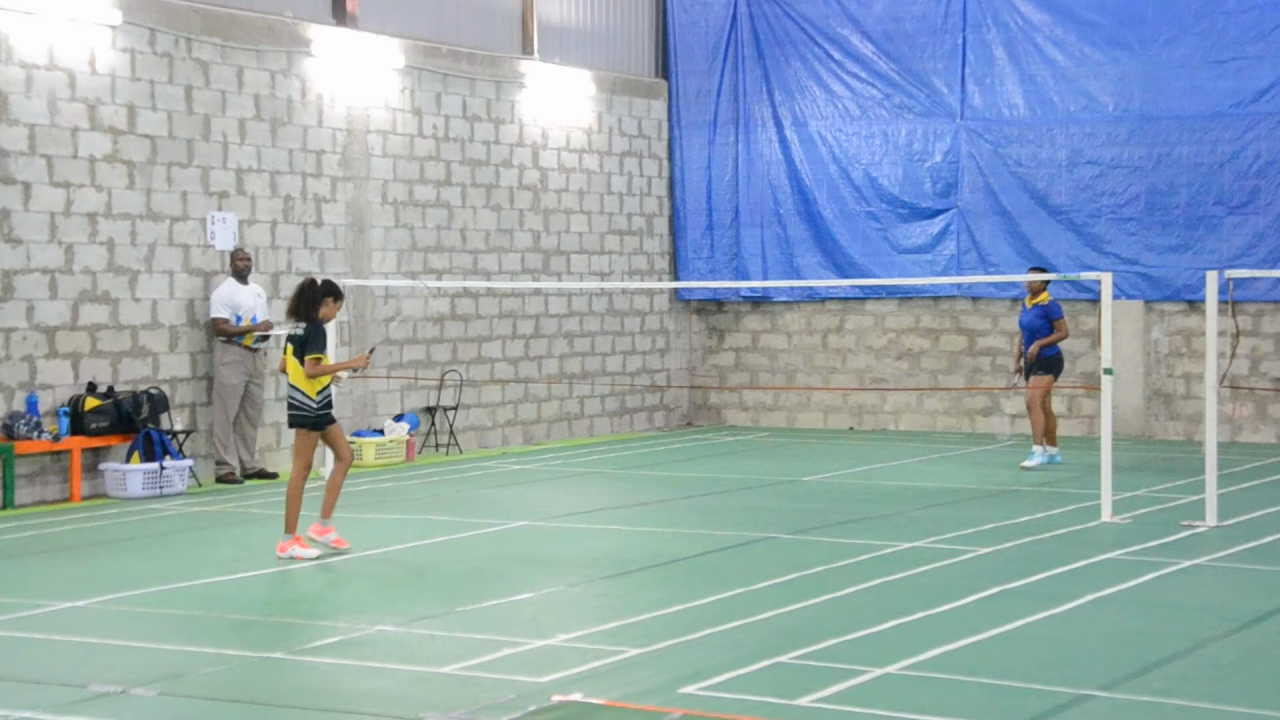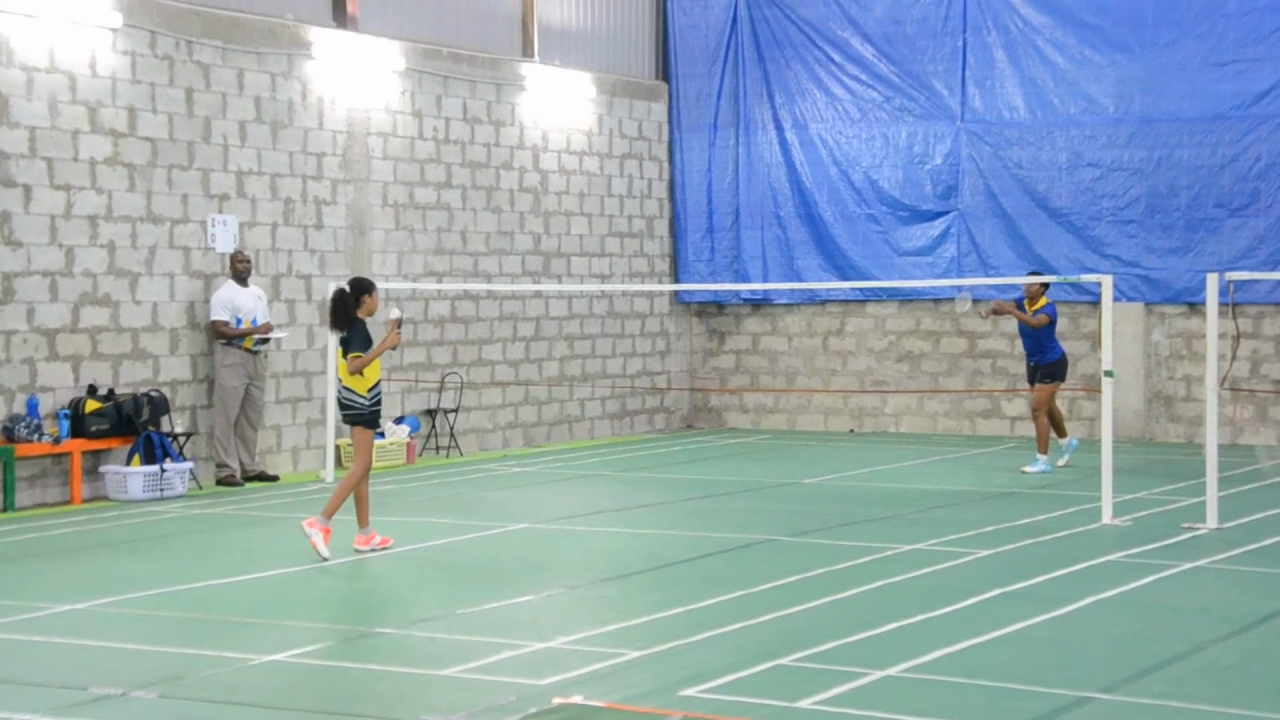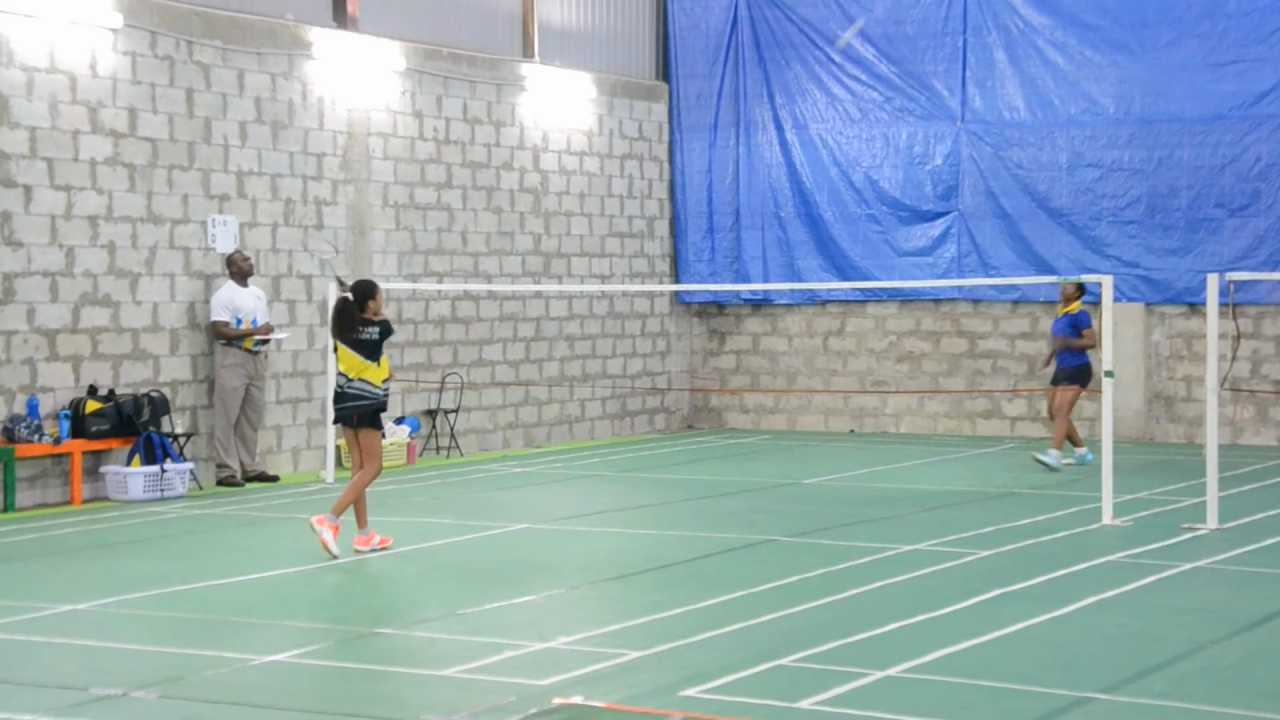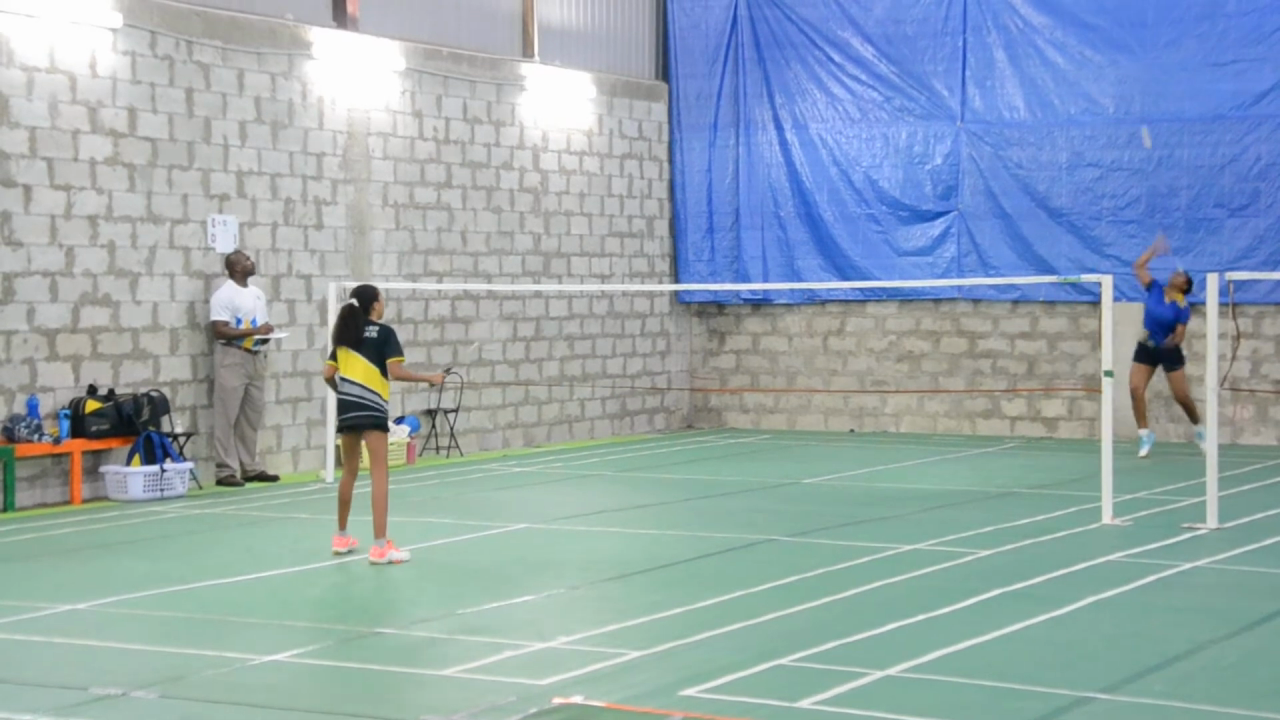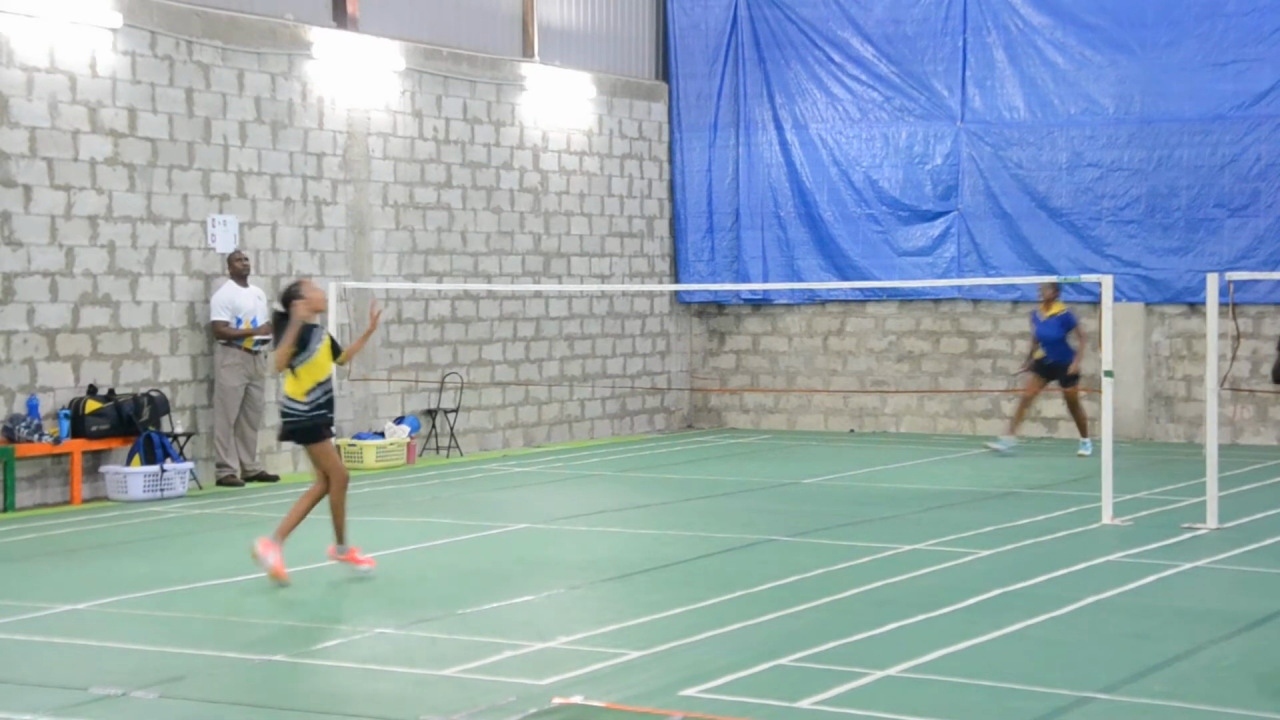
dt=1s
person 1, frame 1
left shoulder: (299, 327)
right shoulder: (316, 328)
left elbow: (283, 366)
right elbow: (310, 370)
right wrist: (348, 365)
left hip: (316, 406)
right hip: (310, 407)
left knee: (345, 456)
right knee: (302, 470)
left ankle: (322, 524)
right ankle: (288, 540)
person 1, frame 2
left shoulder: (356, 326)
right shoulder: (357, 328)
left elbow: (371, 359)
right elbow: (352, 367)
left wrist: (391, 334)
right wrist: (384, 346)
left hip: (361, 404)
right hip: (361, 405)
left knee: (364, 467)
right knee: (359, 468)
left ankle: (365, 535)
right ankle: (320, 523)
person 1, frame 3
left shoulder: (342, 328)
right shoulder: (381, 328)
left hip: (345, 401)
right hip: (365, 404)
left knee: (359, 468)
right knee: (371, 469)
left ankle: (364, 535)
right ankle: (329, 520)
person 1, frame 4
left shoulder: (345, 333)
right shoulder: (384, 332)
left elbow: (328, 374)
right elbow: (396, 372)
right wrist: (429, 377)
left hip: (346, 408)
right hip: (371, 408)
left knee: (349, 470)
right knee: (379, 474)
left ankle: (341, 535)
right ankle: (380, 546)
person 1, frame 5
left shoulder: (320, 332)
right shoulder: (296, 332)
left elbow: (343, 357)
right elbow: (279, 363)
left wrist: (370, 331)
right wrist: (295, 323)
left hip: (315, 416)
right hip: (302, 417)
left knee: (324, 483)
right knee: (339, 477)
left ankle: (272, 545)
right ankle: (342, 549)
person 2, frame 1
left shoulder: (259, 291)
right shoulder: (223, 292)
right elbow: (219, 328)
left wrist: (266, 330)
right wrist: (253, 328)
left hip: (256, 355)
right hip: (232, 355)
left knee: (252, 413)
right knee: (227, 414)
left ankle: (250, 465)
right ankle: (225, 468)
person 2, frame 2
left shoulder: (259, 293)
right shoulder: (223, 295)
right elbow: (219, 331)
left wrist: (267, 333)
right wrist: (253, 331)
left hip: (256, 357)
right hip: (232, 357)
left knee: (252, 416)
right knee: (228, 417)
left ankle: (251, 467)
right ankle: (225, 471)
person 2, frame 3
left shoulder: (259, 294)
right shoulder: (224, 295)
right elbow: (220, 332)
left wrist: (267, 333)
right wrist: (254, 332)
left hip: (257, 357)
right hip: (233, 358)
left knee: (253, 416)
right knee: (228, 417)
left ankle: (251, 467)
right ankle: (226, 471)
person 2, frame 4
left shoulder: (258, 293)
right shoulder: (223, 295)
right elbow: (219, 331)
left wrist: (267, 332)
right wrist: (253, 331)
left hip: (256, 357)
right hip: (232, 357)
left knee: (252, 416)
right knee: (228, 417)
left ankle: (251, 467)
right ankle: (225, 471)
person 2, frame 5
left shoulder: (259, 293)
right shoulder: (224, 294)
right elbow: (219, 331)
left wrist: (268, 332)
right wrist: (253, 331)
left hip: (256, 357)
right hip: (232, 358)
left knee: (253, 417)
right knee: (227, 418)
left ankle: (251, 467)
right ankle: (226, 471)
person 3, frame 1
left shoulder: (1050, 305)
right shoulder: (1026, 303)
left elbow: (1063, 332)
left wrist: (1038, 344)
right wrist: (1018, 359)
left hip: (1047, 360)
right hip: (1032, 361)
left knee: (1033, 402)
right knee: (1043, 406)
left ankle: (1039, 453)
right ankle: (1053, 452)
person 3, frame 2
left shoulder: (1048, 307)
right shoulder: (1021, 304)
left elbow: (1035, 323)
right elbow: (1004, 308)
left wrist: (1010, 310)
right wrist: (992, 310)
left hip: (1052, 363)
right hip: (1034, 363)
left knee: (1038, 410)
right knee: (1048, 406)
left ankle: (1043, 461)
right ankle: (1067, 442)
person 3, frame 3
left shoulder: (1080, 315)
right shoulder: (1061, 312)
left elbow: (1091, 342)
left wrist: (1066, 344)
right wrist: (1051, 356)
left hip: (1077, 369)
right hip: (1062, 368)
left knee: (1060, 411)
right knee: (1054, 413)
left ankle: (1053, 454)
right ankle: (1082, 452)
person 3, frame 4
left shoulder: (1182, 307)
right shoulder: (1156, 288)
left elbow: (1180, 337)
right elbow: (1138, 268)
left wrist: (1174, 341)
right wrist: (1154, 249)
left hip: (1169, 351)
right hip: (1146, 348)
left knee: (1182, 397)
right knee: (1135, 390)
left ankle: (1199, 429)
right ankle: (1145, 435)
person 3, frame 5
left shoulder: (1064, 315)
right shoulder: (1036, 314)
left elbow: (1081, 338)
left wrist: (1077, 362)
right wrist: (1030, 359)
left hip: (1063, 363)
right hip: (1044, 362)
left knee: (1073, 406)
right knee: (1025, 399)
left ankle: (1085, 441)
right ankle: (1008, 441)
